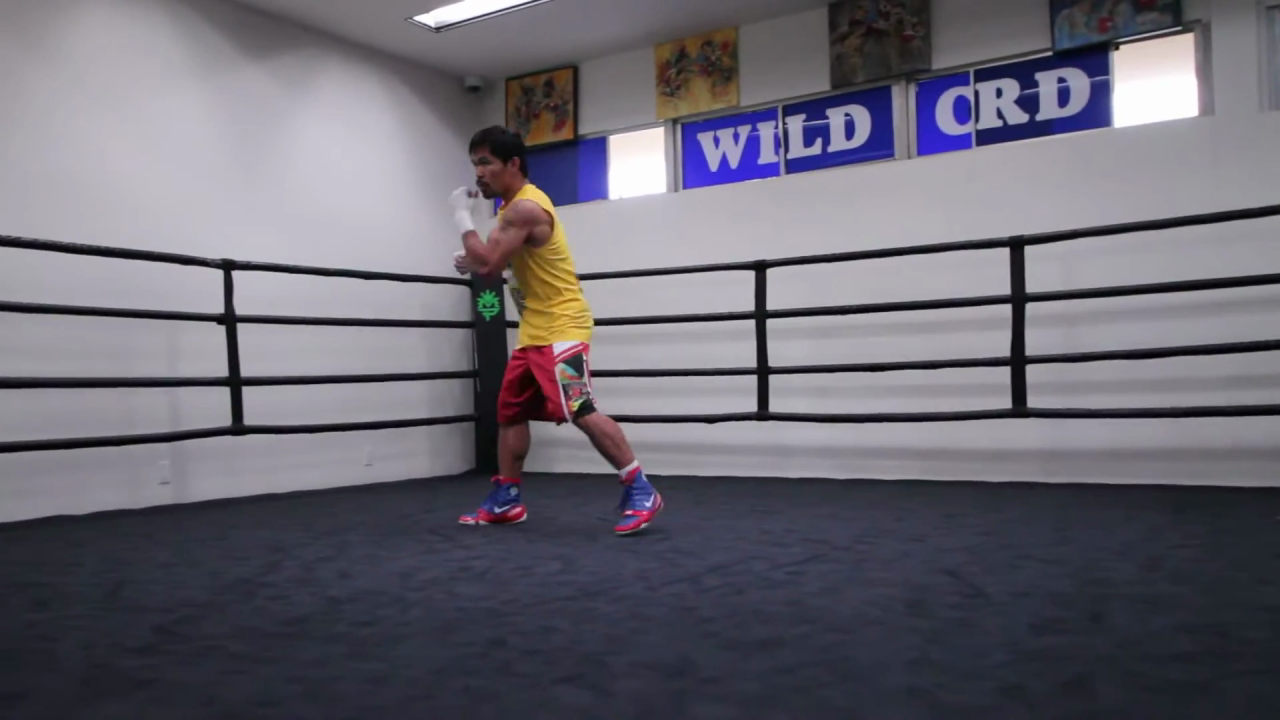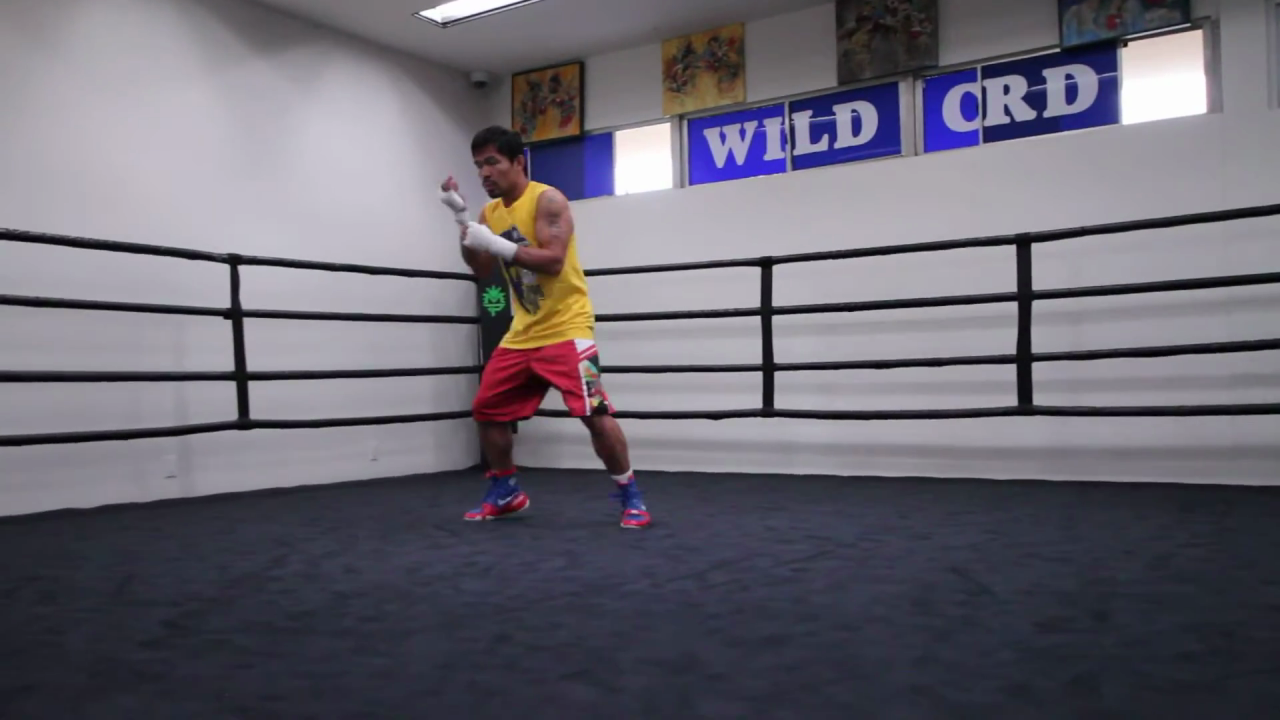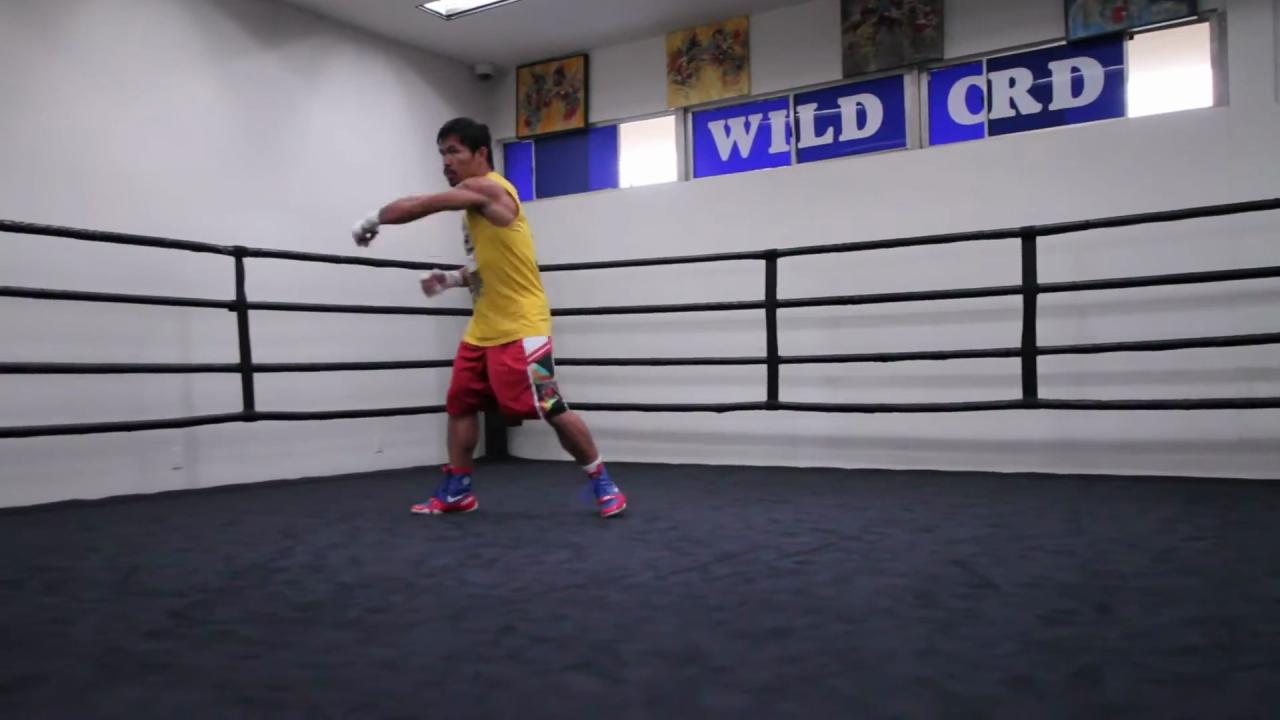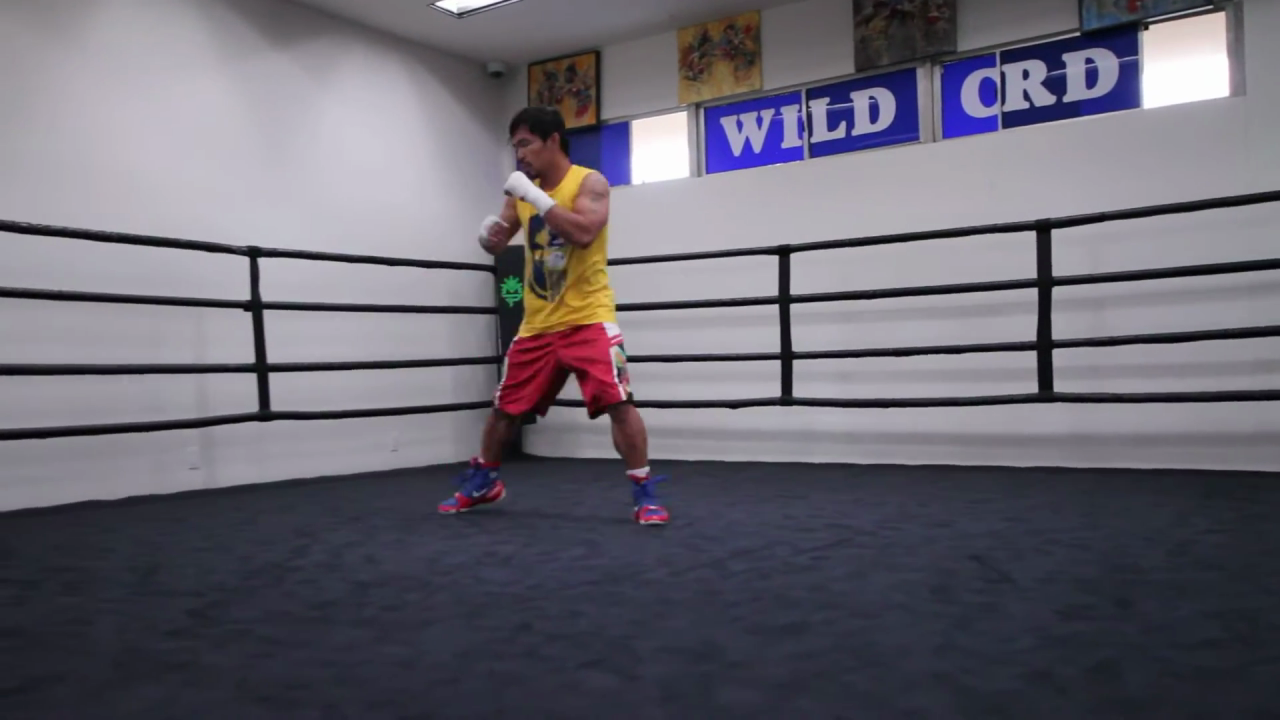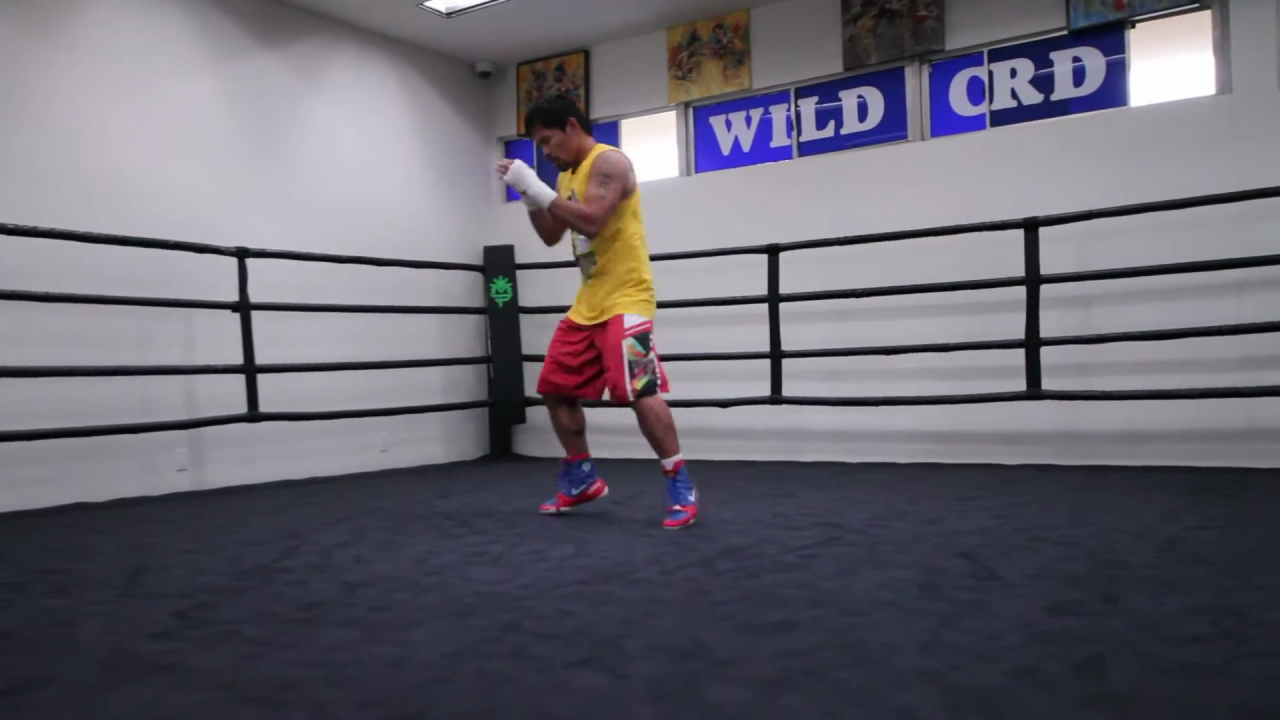
dt=0.4s
person 1, frame 1
left shoulder: (526, 207)
right shoulder: (513, 204)
left elbow: (489, 265)
right elbow: (491, 260)
left wrist: (463, 219)
right wrist: (470, 256)
left hip: (562, 326)
right hip: (535, 333)
left knee: (581, 411)
right knee: (509, 413)
left ankle: (641, 493)
right ankle: (506, 500)
person 1, frame 2
left shoulder: (548, 200)
right shoulder: (492, 211)
left elbow: (552, 262)
right elbow: (483, 269)
left wrist: (495, 243)
right wrist: (461, 213)
left hip: (566, 329)
right hip: (522, 334)
left knee: (593, 411)
right knee: (487, 410)
left ankle: (631, 497)
right ankle: (506, 491)
person 1, frame 3
left shoulder: (488, 189)
right shoulder: (473, 194)
left elbow: (419, 206)
left wrist: (372, 221)
right wrist: (453, 279)
left hip: (521, 326)
right hip: (483, 328)
left knee: (552, 410)
right knee: (459, 406)
left ankle: (604, 484)
right ankle: (457, 490)
person 1, frame 4
left shoulder: (591, 182)
right shoulder: (523, 192)
left elbow: (584, 233)
right elbow: (495, 245)
left wrist: (535, 196)
right wrist: (491, 233)
left hip: (588, 317)
right hip: (538, 324)
left knee: (616, 400)
right knee: (506, 408)
left ankle: (645, 494)
right ankle: (482, 482)
person 1, frame 5
left shoulder: (610, 162)
right shoulder: (568, 175)
left elbow: (590, 221)
right elbow: (551, 234)
left wrist: (534, 187)
right wrist: (525, 192)
left hip: (625, 303)
right hip: (587, 306)
left knee: (641, 394)
right knee: (554, 388)
left ankle: (681, 488)
right ankle: (582, 478)
